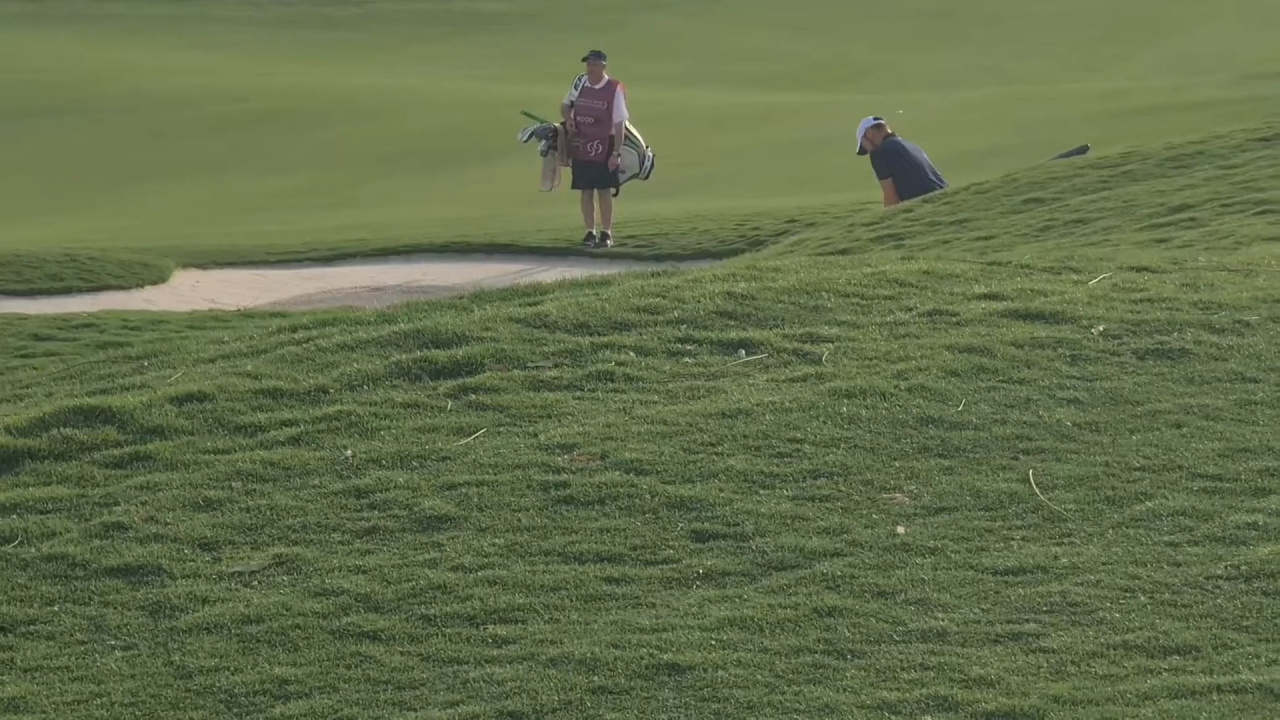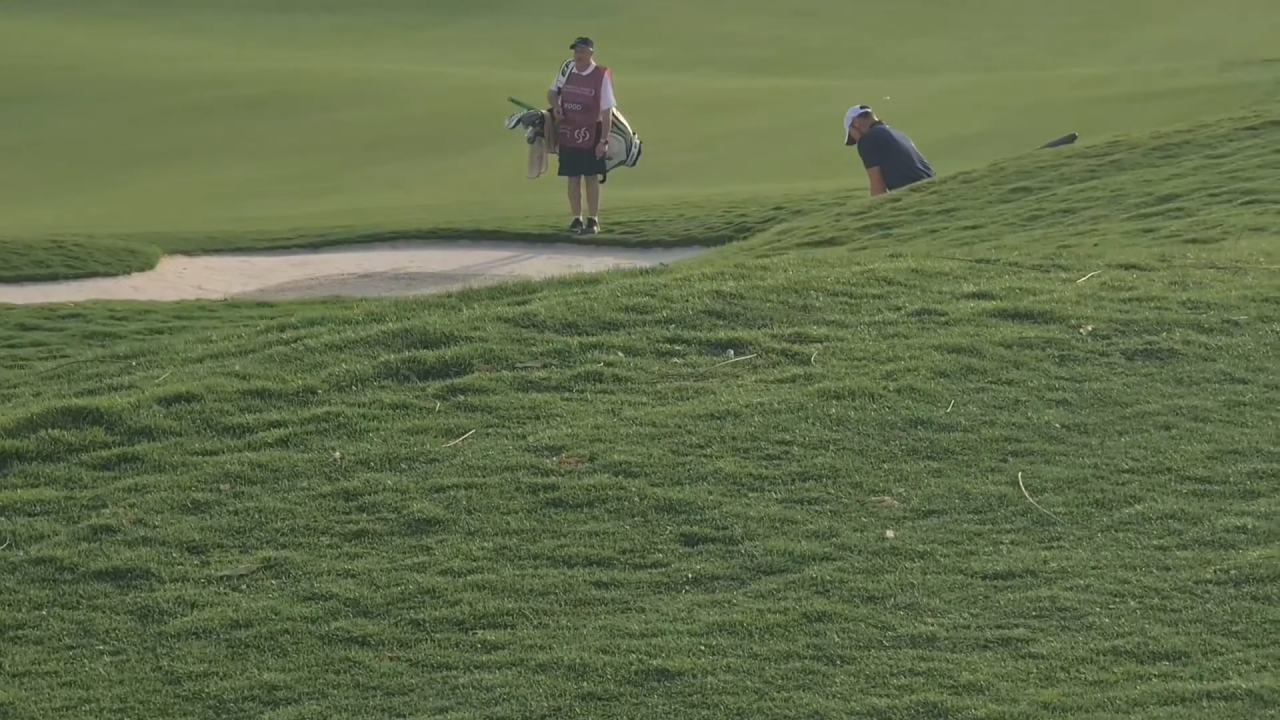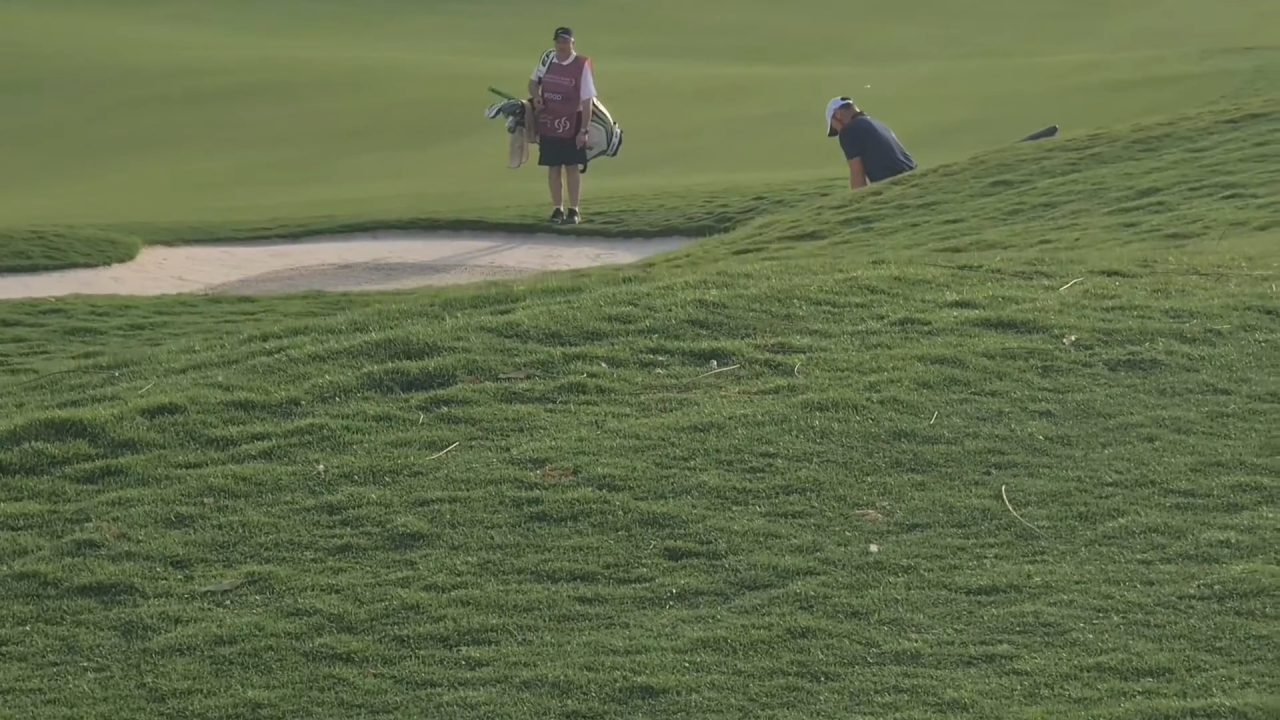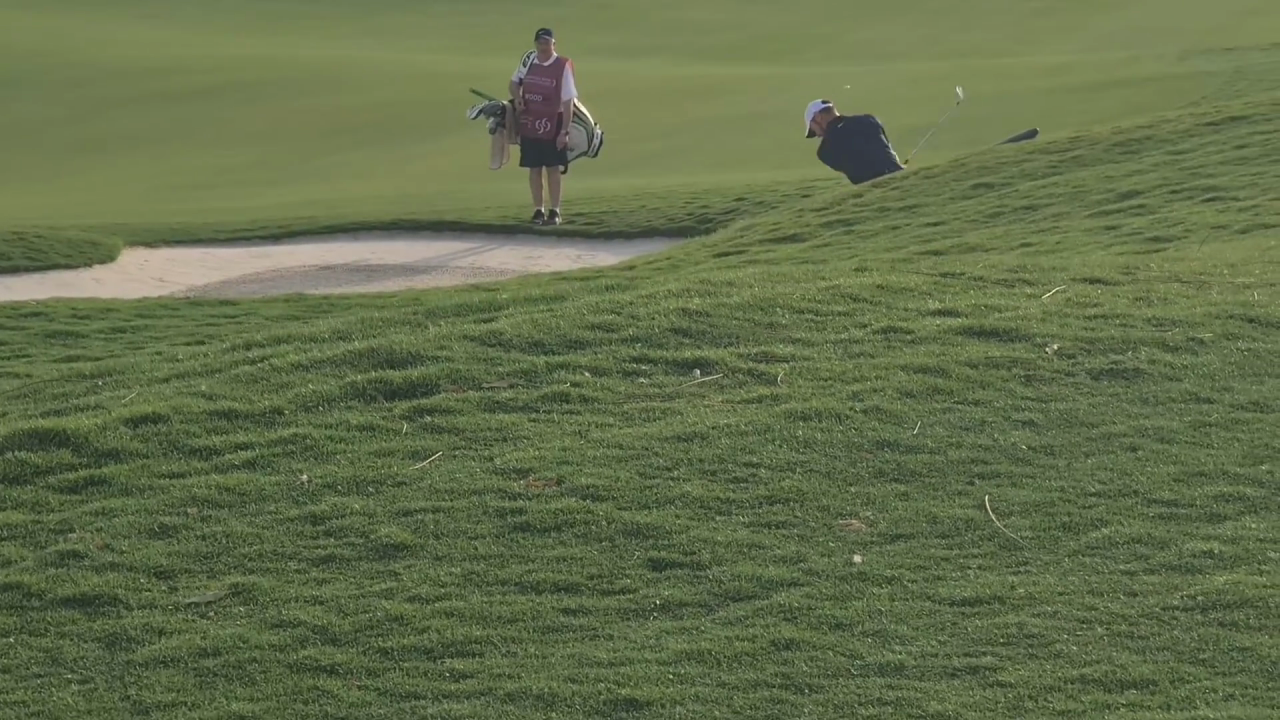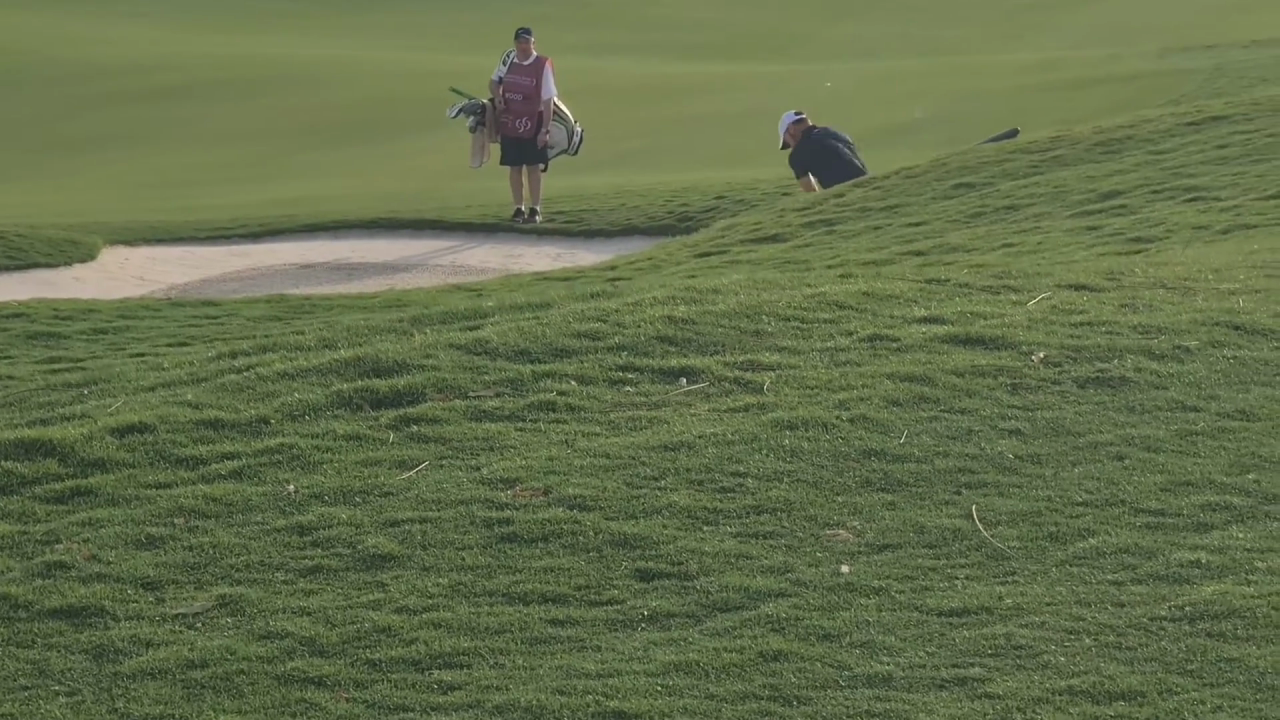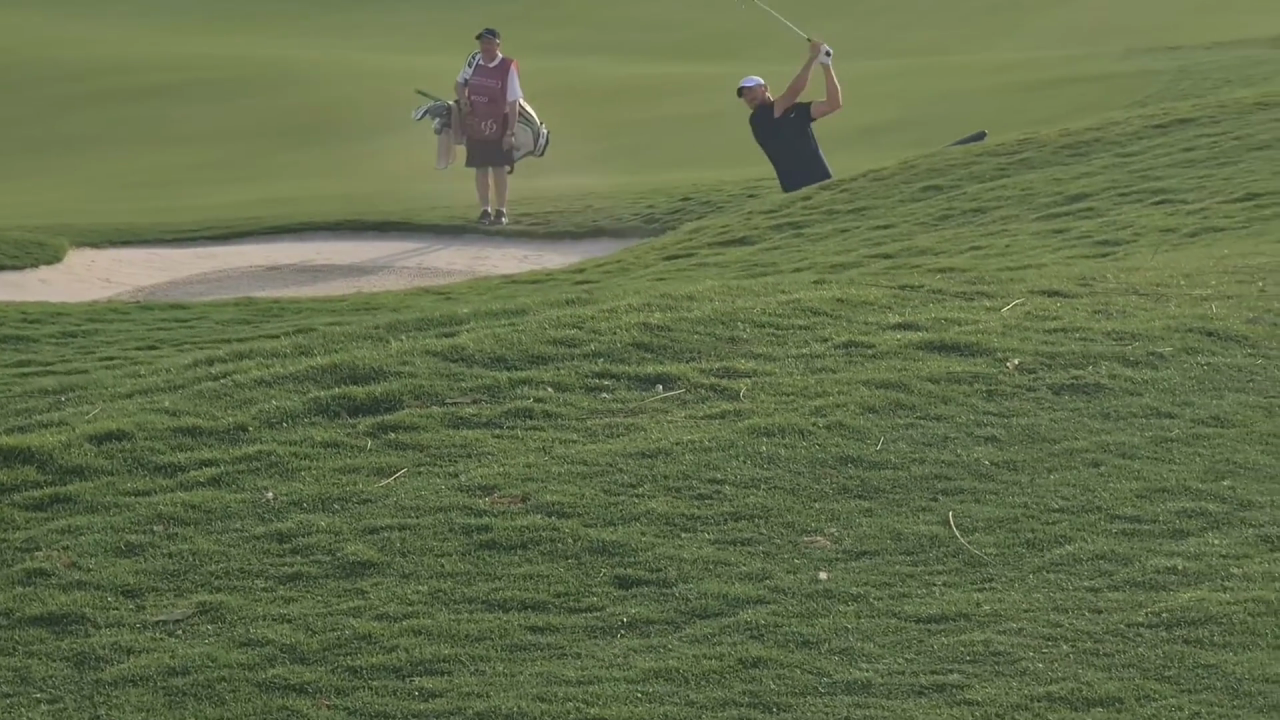
dt=0.5s
person 1, frame 1
left shoulder: (614, 88)
right shoulder: (580, 82)
left elbow: (619, 123)
right elbow: (566, 105)
left wrist: (616, 153)
right wrist: (568, 119)
left hip: (603, 147)
right hip: (580, 146)
left knee: (604, 191)
right knee: (586, 191)
left ankle: (606, 233)
right ankle: (590, 232)
person 1, frame 2
left shoulder: (602, 75)
right shoulder: (567, 68)
left elbow: (607, 110)
right elbow: (553, 91)
left wrist: (604, 140)
right wrist: (555, 106)
left hip: (590, 134)
right hip: (567, 132)
left knee: (591, 178)
right knee: (572, 177)
left ankle: (593, 220)
right ankle: (577, 218)
person 1, frame 3
left shoulder: (582, 65)
right shoulder: (547, 58)
left elbow: (587, 100)
right elbow: (533, 81)
left wrist: (584, 130)
right wrist: (536, 95)
left hip: (571, 124)
right hip: (547, 122)
left knee: (572, 168)
right knee: (553, 167)
left ankle: (574, 210)
right ankle: (558, 209)
person 1, frame 4
left shoulder: (563, 65)
right shoulder: (528, 60)
left elbow: (568, 101)
right elbow: (514, 82)
left wrist: (564, 131)
right wrist: (517, 96)
left hip: (551, 124)
right hip: (528, 123)
left knee: (553, 169)
right knee: (534, 169)
left ankle: (555, 211)
right ankle: (538, 210)
person 1, frame 5
left shoulder: (543, 64)
right shoulder: (508, 58)
left elbow: (548, 100)
right elbow: (494, 81)
left wrist: (545, 130)
right wrist: (497, 96)
left hip: (532, 123)
right hip: (509, 122)
left knee: (533, 167)
right knee: (514, 167)
left ankle: (535, 209)
right ankle: (518, 208)
person 1, frame 6
left shoulder: (508, 67)
right shoulder: (474, 60)
left elbow: (513, 101)
right elbow: (460, 83)
left wrist: (510, 132)
right wrist: (462, 98)
left hip: (497, 125)
right hip: (474, 124)
left knee: (498, 169)
right knee: (480, 169)
left ankle: (501, 211)
right ankle: (485, 210)
